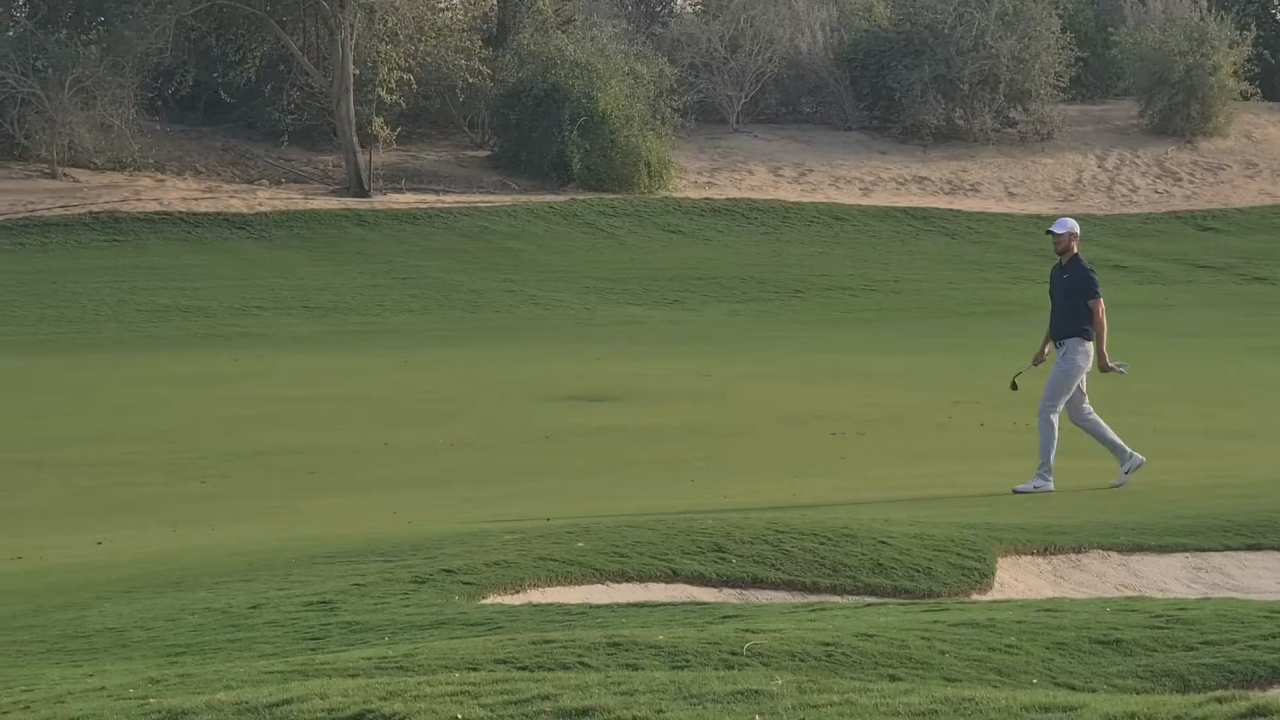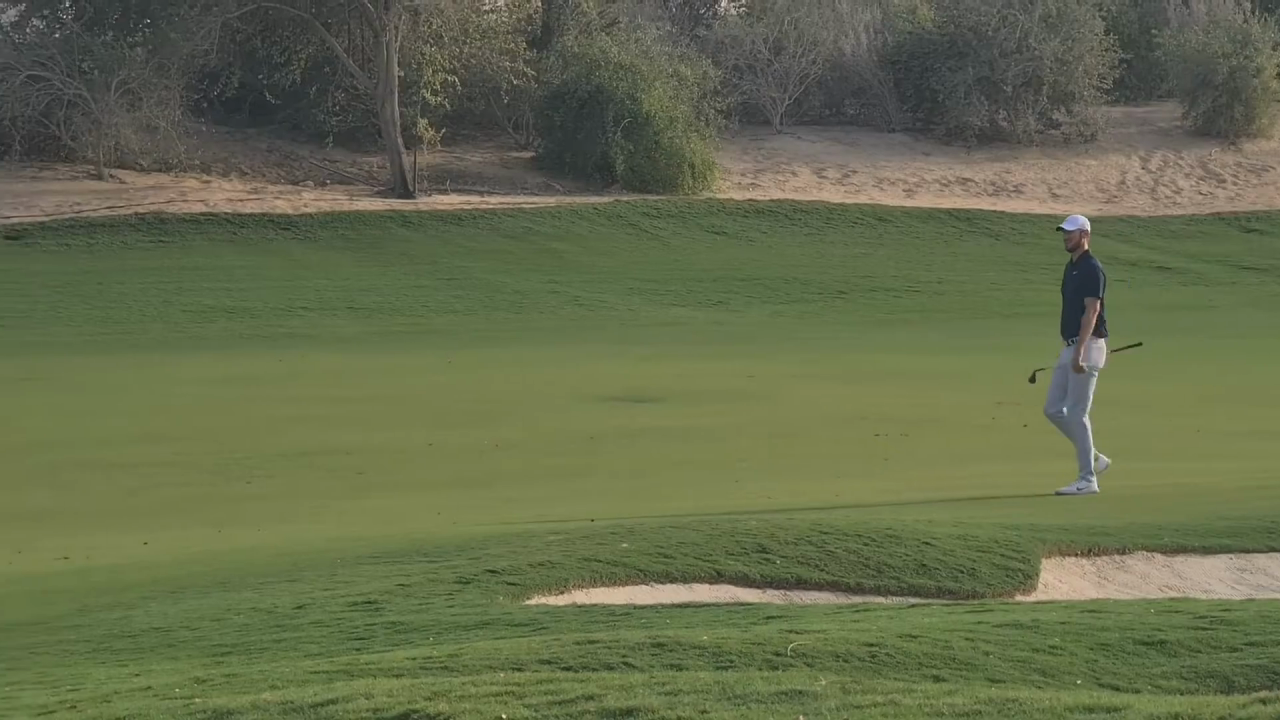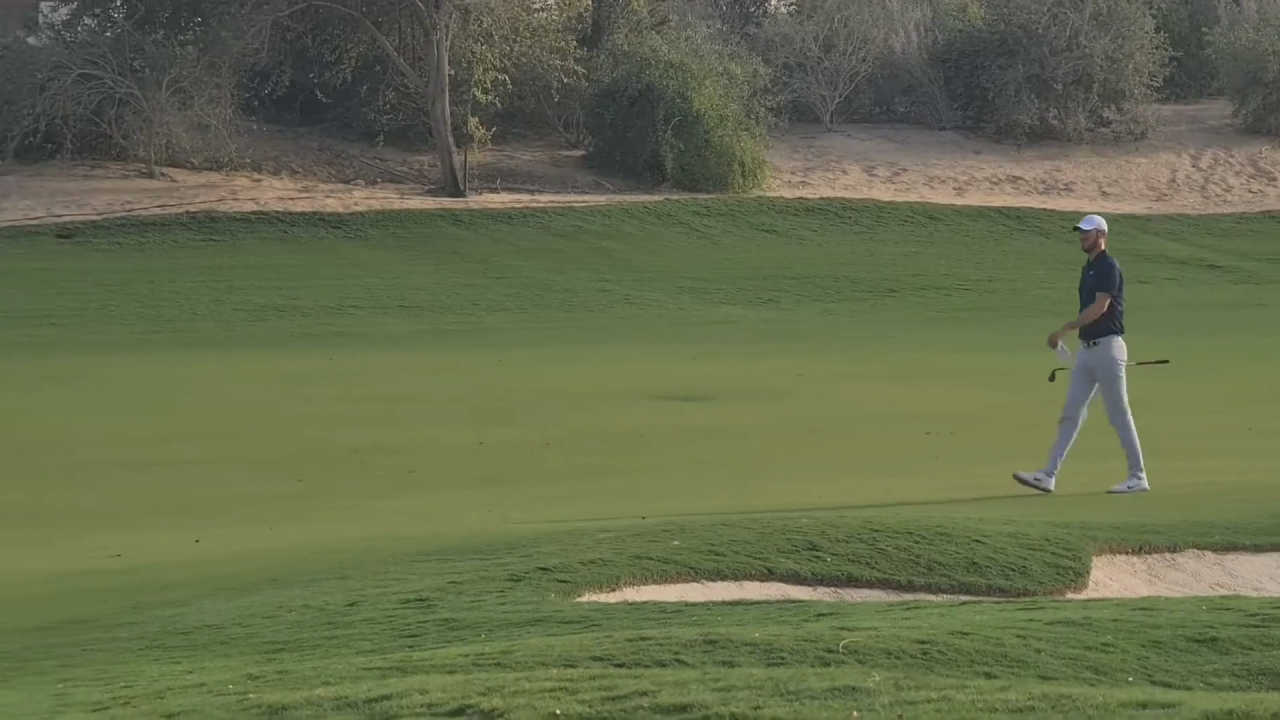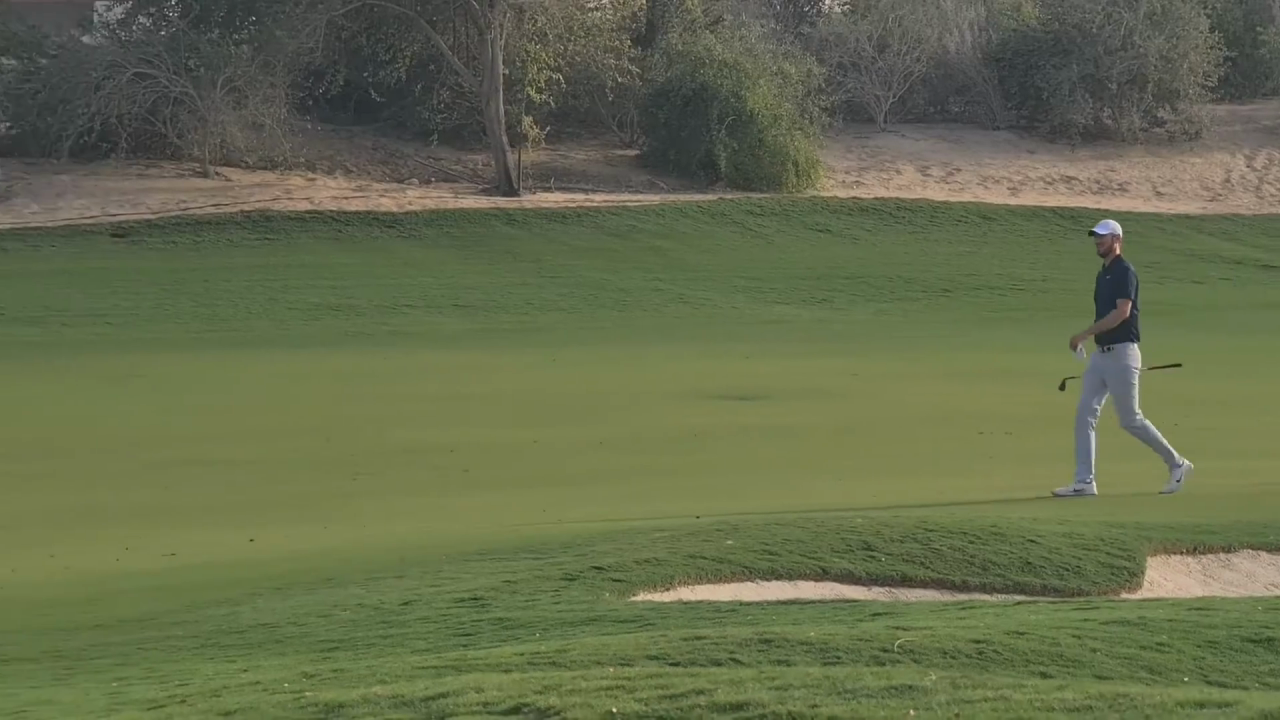
dt=0.2s
person 1, frame 1
left shoulder: (1084, 272)
right shoulder: (1056, 271)
left elbow: (1099, 313)
left wrist: (1102, 355)
right wrist: (1044, 346)
left hip: (1076, 349)
right hip: (1064, 350)
left knee: (1048, 410)
right knee: (1080, 414)
left ankle: (1044, 478)
right ankle: (1128, 457)
person 1, frame 2
left shoulder: (1092, 268)
right shoulder: (1070, 267)
left elbow: (1092, 312)
left wrist: (1079, 352)
left hip: (1088, 348)
right hip: (1071, 349)
left knee: (1076, 414)
right knee: (1053, 410)
left ankle: (1087, 479)
right ankle: (1095, 460)
person 1, frame 3
left shoulder: (1109, 267)
right shoulder: (1088, 268)
left elbow: (1099, 307)
left wrist: (1062, 331)
left hip: (1108, 348)
right hip: (1088, 350)
left knee: (1118, 413)
right knee: (1071, 413)
left ankle: (1137, 476)
right ankle: (1048, 475)
person 1, frame 4
left shoulder: (1124, 271)
right shoulder: (1103, 274)
left elbow: (1122, 312)
left wrist: (1085, 334)
left hip: (1122, 353)
right hip: (1101, 354)
left knee: (1130, 420)
right knee: (1084, 416)
left ankle: (1177, 464)
right ankle: (1085, 481)
